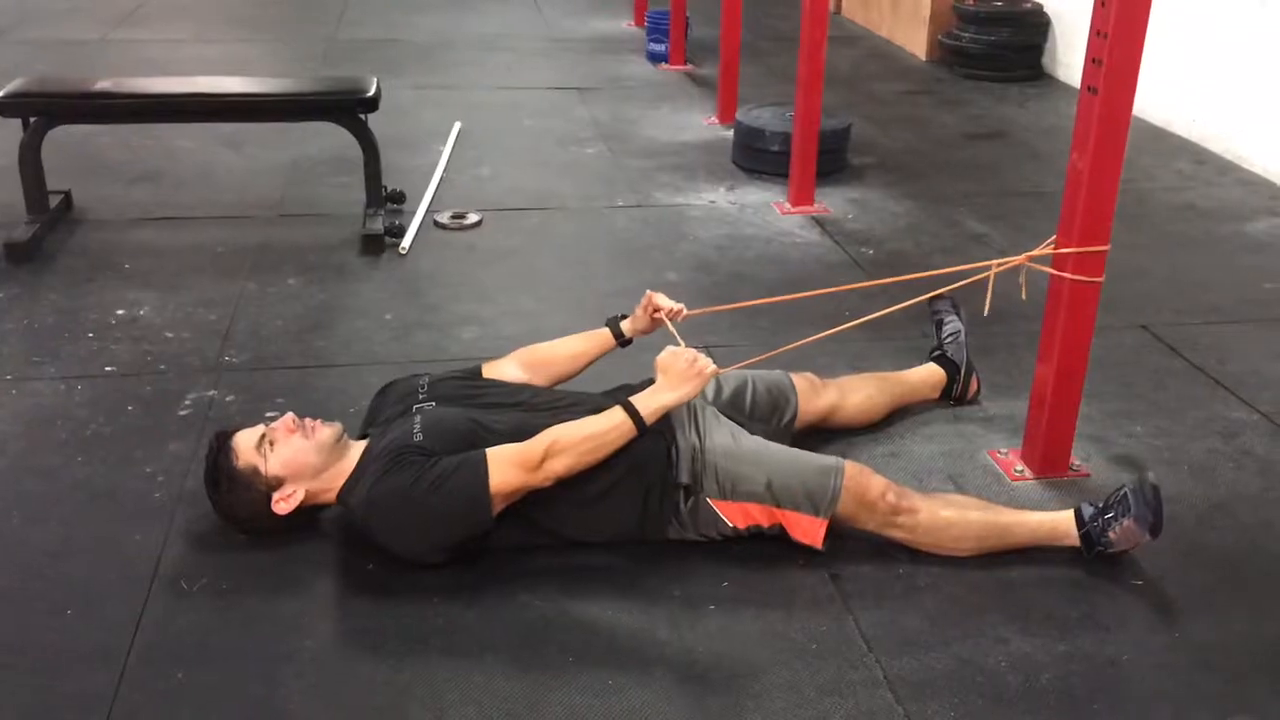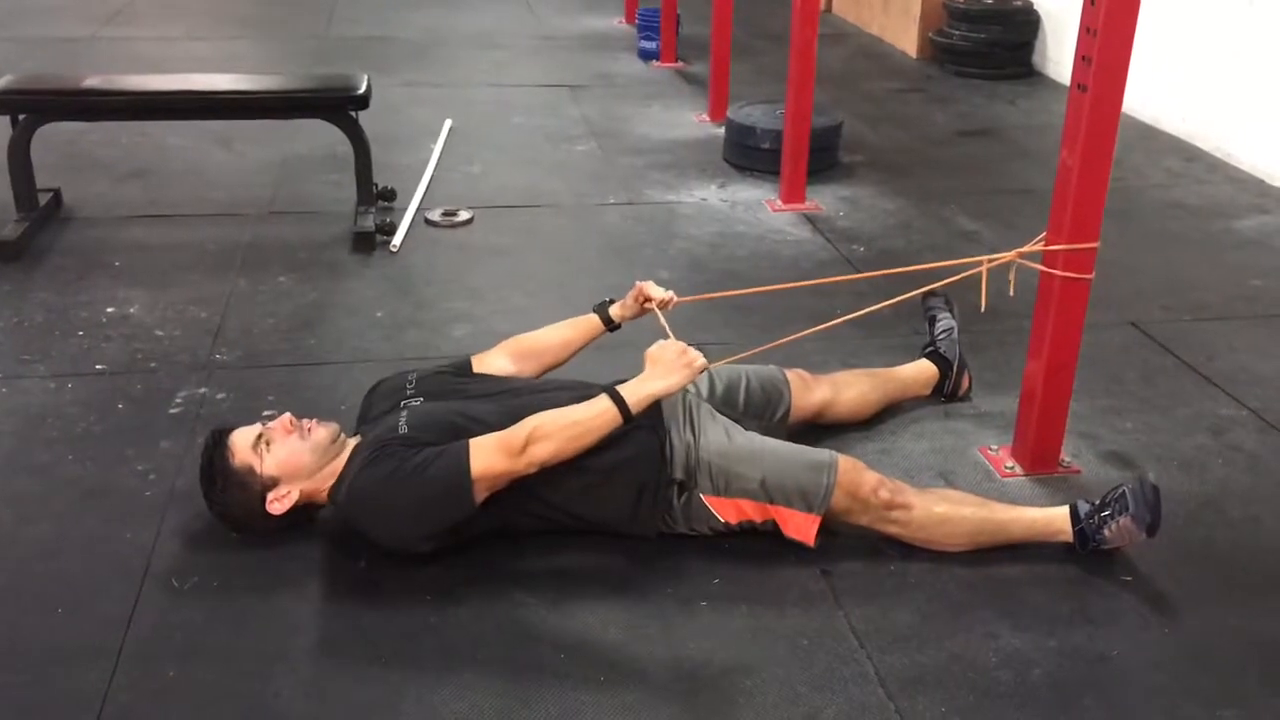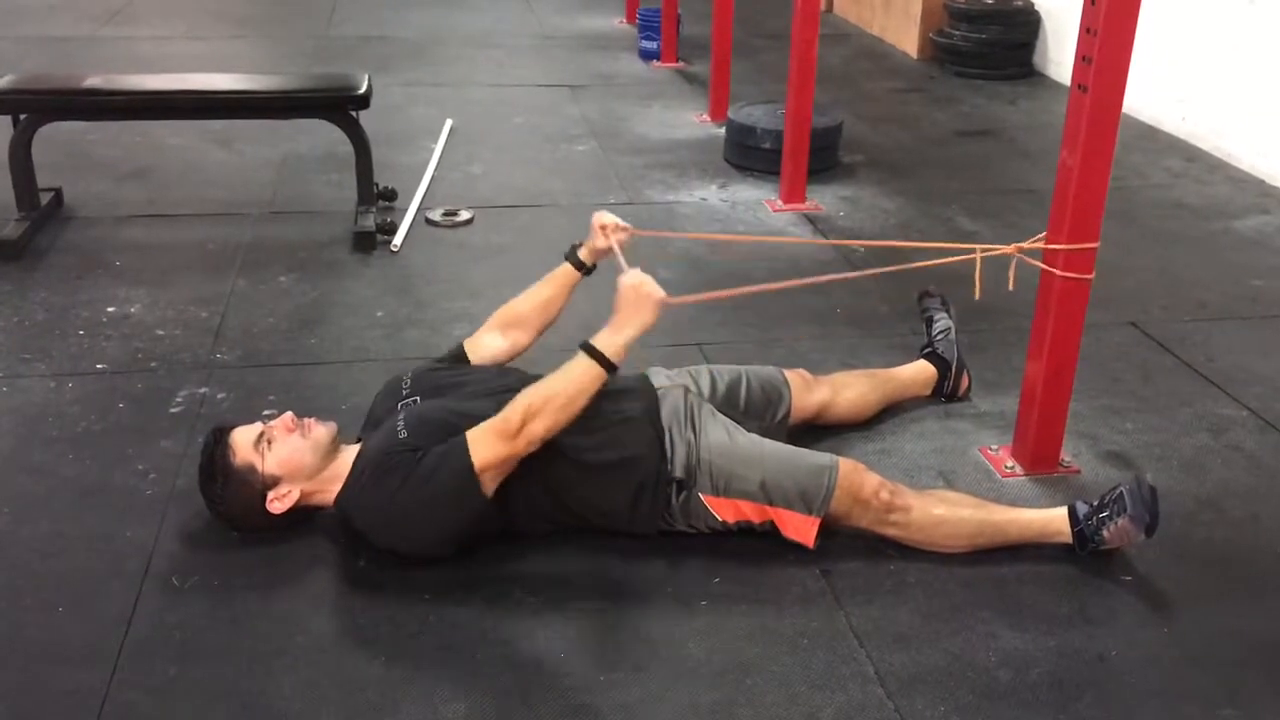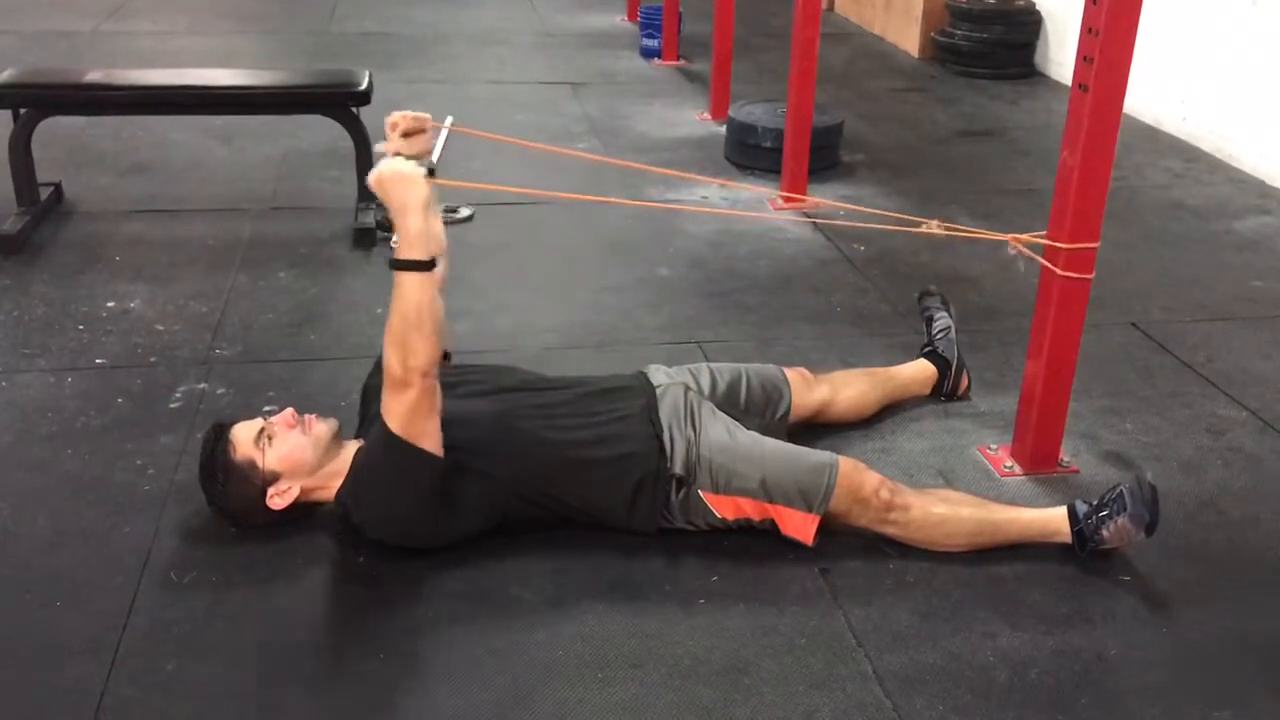
dt=0.7s
person 1, frame 1
left shoulder: (393, 405)
right shoulder: (398, 506)
left elbow: (519, 371)
right elbow: (540, 464)
left wrist: (626, 330)
right wrist: (660, 397)
left hip: (654, 412)
right hip: (672, 476)
left knee: (815, 392)
right knee: (884, 503)
left ankle: (943, 373)
right ankle: (1081, 528)
person 1, frame 2
left shoulder: (384, 403)
right shoulder: (384, 497)
left elbow: (505, 363)
right elbow: (524, 451)
left wrist: (614, 314)
right wrist: (644, 384)
left hip: (650, 407)
right hip: (666, 473)
left knee: (806, 389)
right knee: (873, 497)
left ankle: (934, 373)
right ankle: (1076, 527)
person 1, frame 3
left shoulder: (395, 404)
right shoulder: (393, 506)
left elbow: (503, 337)
right elbow: (520, 436)
left wrist: (581, 258)
right wrist: (619, 334)
left hip: (650, 400)
right hip: (666, 473)
left knee: (808, 389)
right knee: (876, 500)
left ankle: (935, 370)
right ankle: (1075, 525)
person 1, frame 4
left shoulder: (372, 416)
right shoulder: (387, 501)
right elbow: (418, 378)
left wrist: (412, 176)
right wrist: (412, 219)
left hip: (647, 396)
right hip: (666, 470)
left knee: (809, 389)
right knee: (876, 500)
left ankle: (933, 370)
right ankle: (1071, 526)
